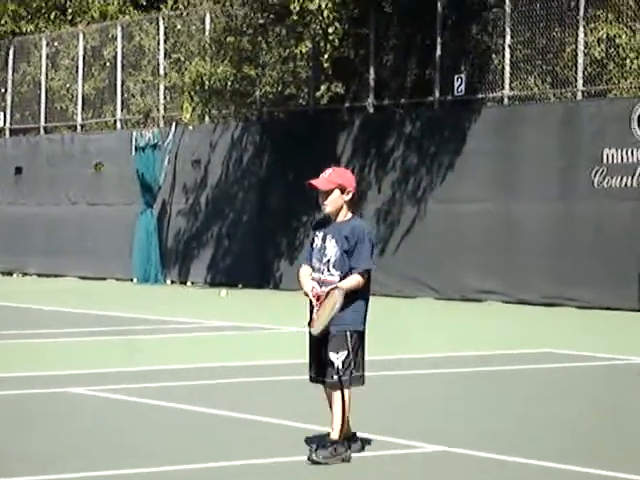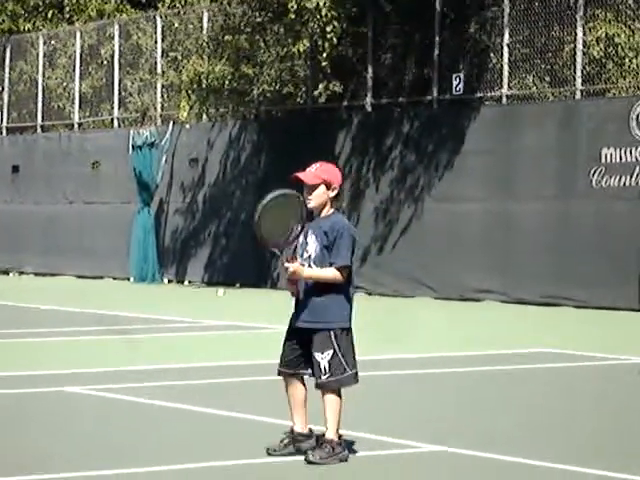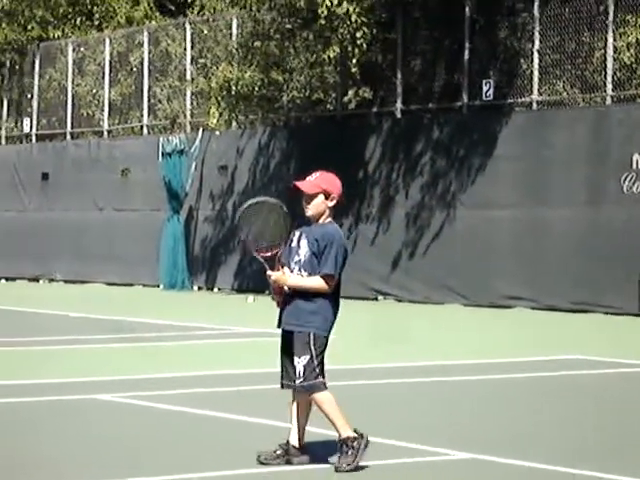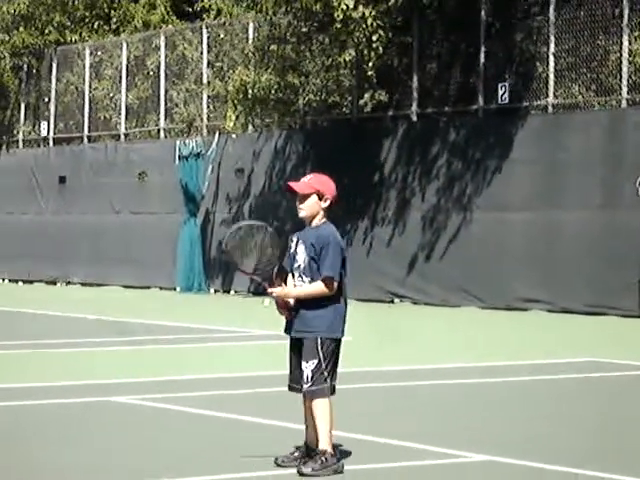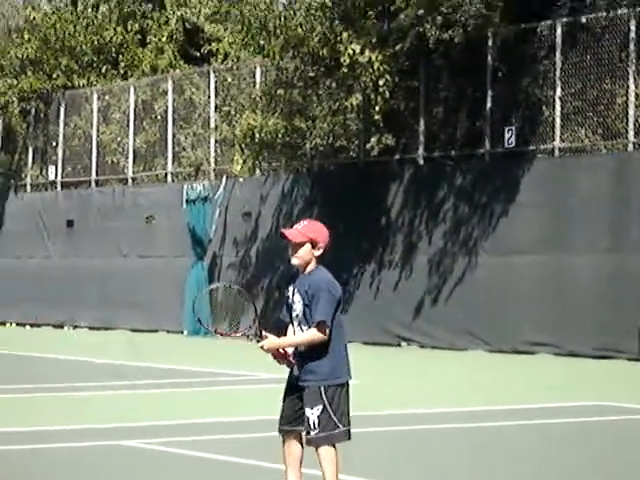
dt=0.4s
person 1, frame 1
left shoulder: (358, 231)
right shoulder: (319, 227)
left elbow: (360, 277)
right elbow: (306, 265)
left wrist: (331, 289)
right wrist: (308, 285)
left hip: (346, 319)
left knee: (340, 379)
right knee: (324, 379)
left ankle: (338, 442)
right ankle: (345, 433)
person 1, frame 2
left shoulder: (340, 227)
right shoulder: (305, 223)
left elbow: (340, 272)
left wrist: (304, 272)
right wrist: (292, 278)
left hip: (331, 318)
right hip: (303, 314)
left knee: (331, 380)
right knee: (291, 371)
left ankle: (332, 442)
right ankle: (300, 433)
person 1, frame 3
left shoulder: (332, 236)
right shoulder: (300, 232)
left elbow: (327, 282)
right elbow: (288, 268)
left wrist: (288, 281)
right wrist: (278, 285)
left hip: (313, 321)
right hip: (293, 318)
left knee: (311, 383)
right knee: (298, 385)
left ankle: (350, 438)
right ankle: (296, 446)
person 1, frame 4
left shoulder: (328, 238)
right shoulder: (299, 236)
left elbow: (328, 285)
left wrist: (289, 293)
right wrist: (284, 298)
left hip: (321, 327)
right hip: (301, 324)
left knee: (316, 388)
right knee: (303, 387)
left ankle: (327, 454)
right ankle: (310, 447)
person 1, frame 5
left shoulder: (322, 284)
right shoulder: (297, 283)
left elbow: (321, 333)
left wrist: (281, 343)
right wrist: (285, 349)
left hip: (323, 375)
right hip: (300, 372)
left knee: (321, 437)
right knee: (290, 431)
